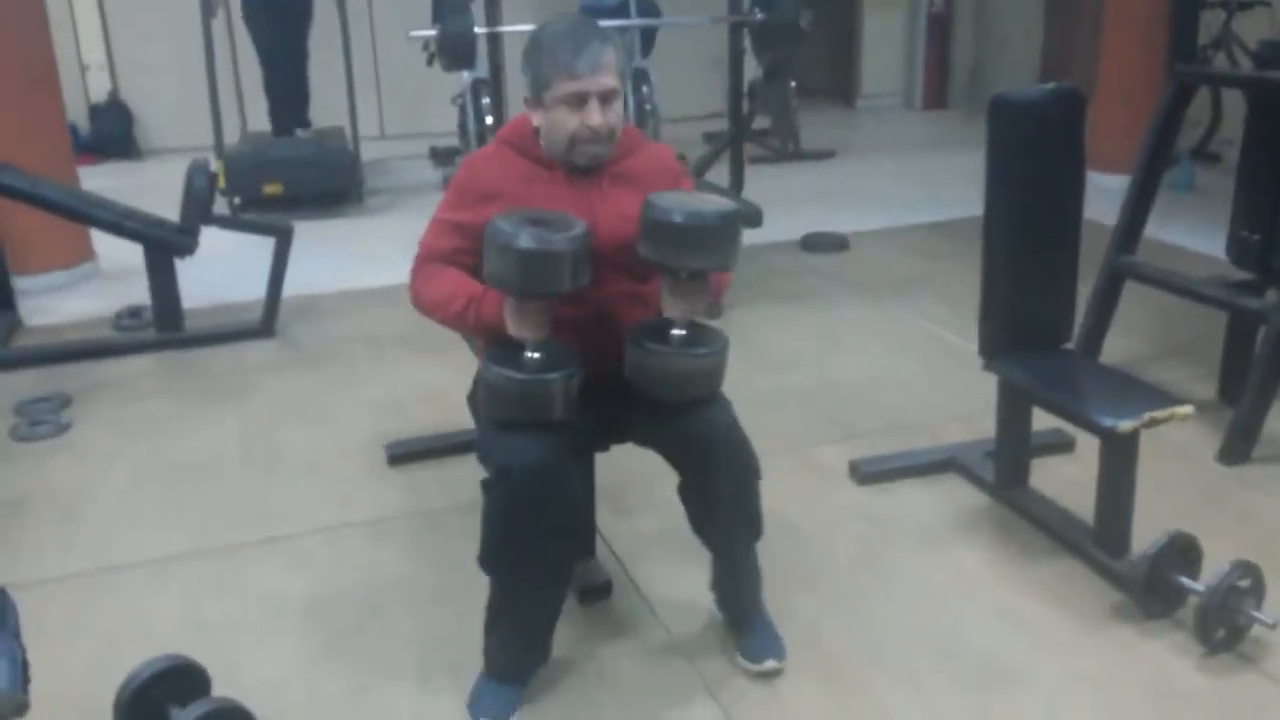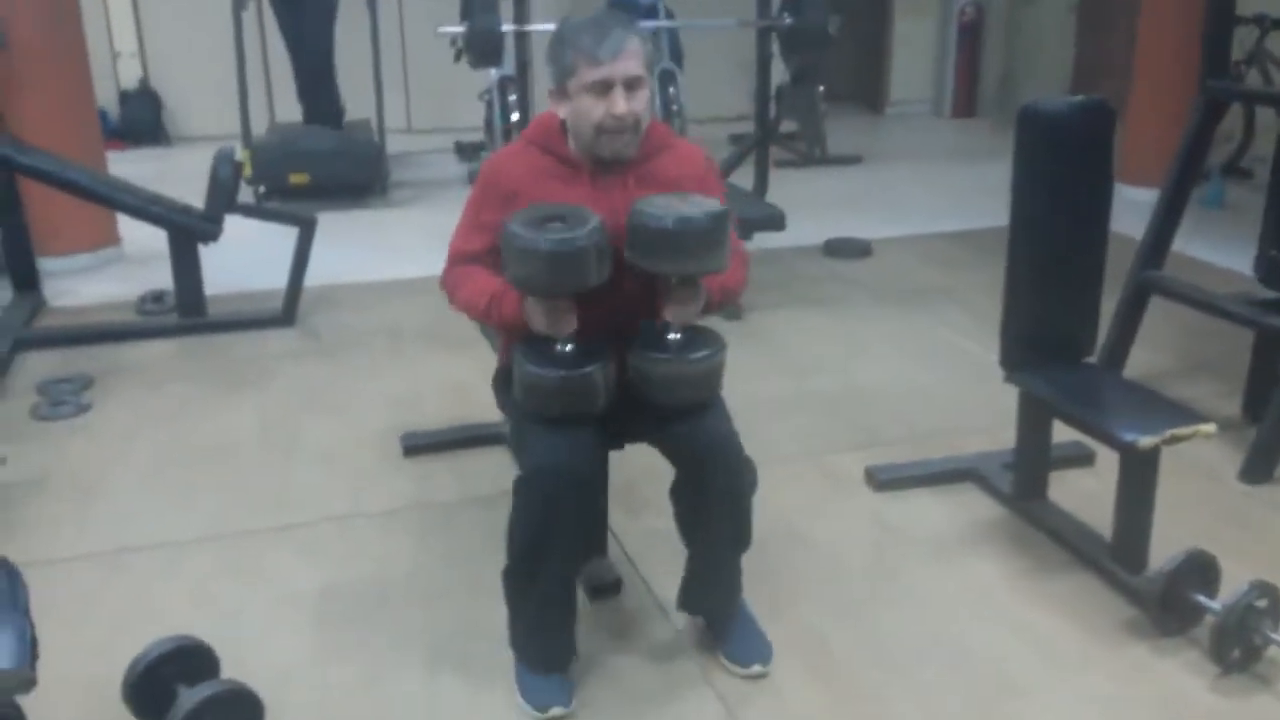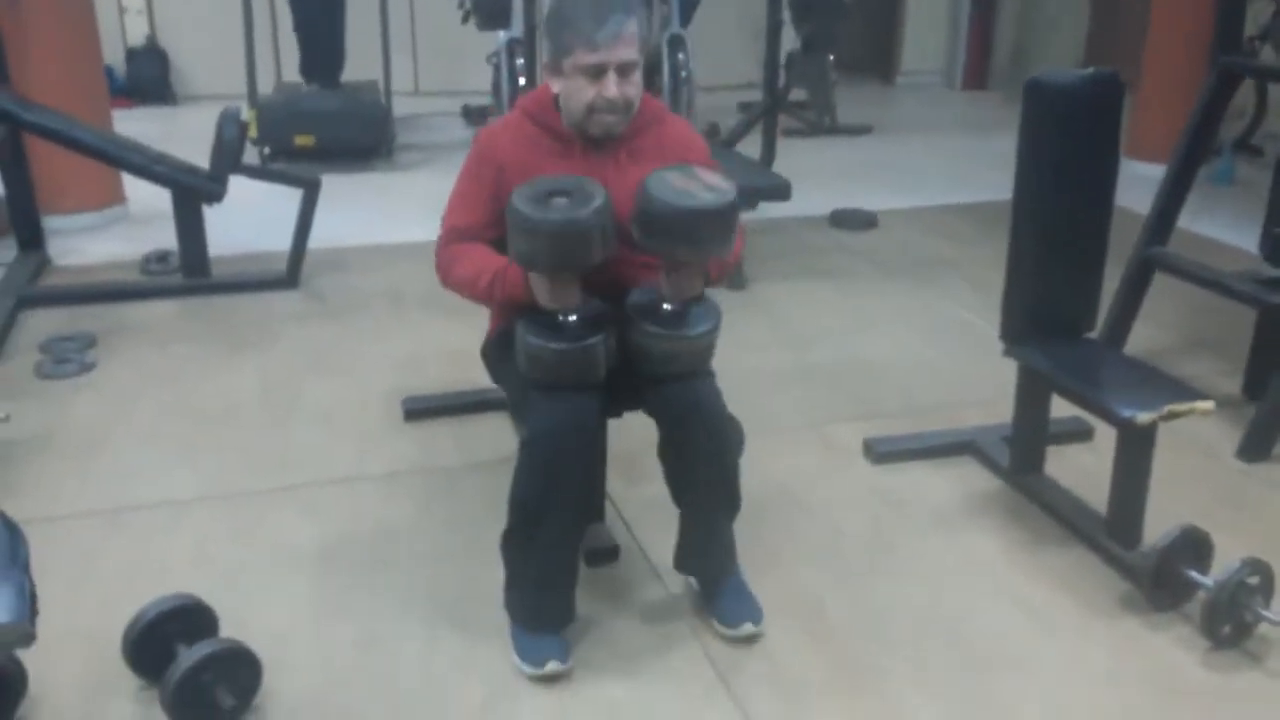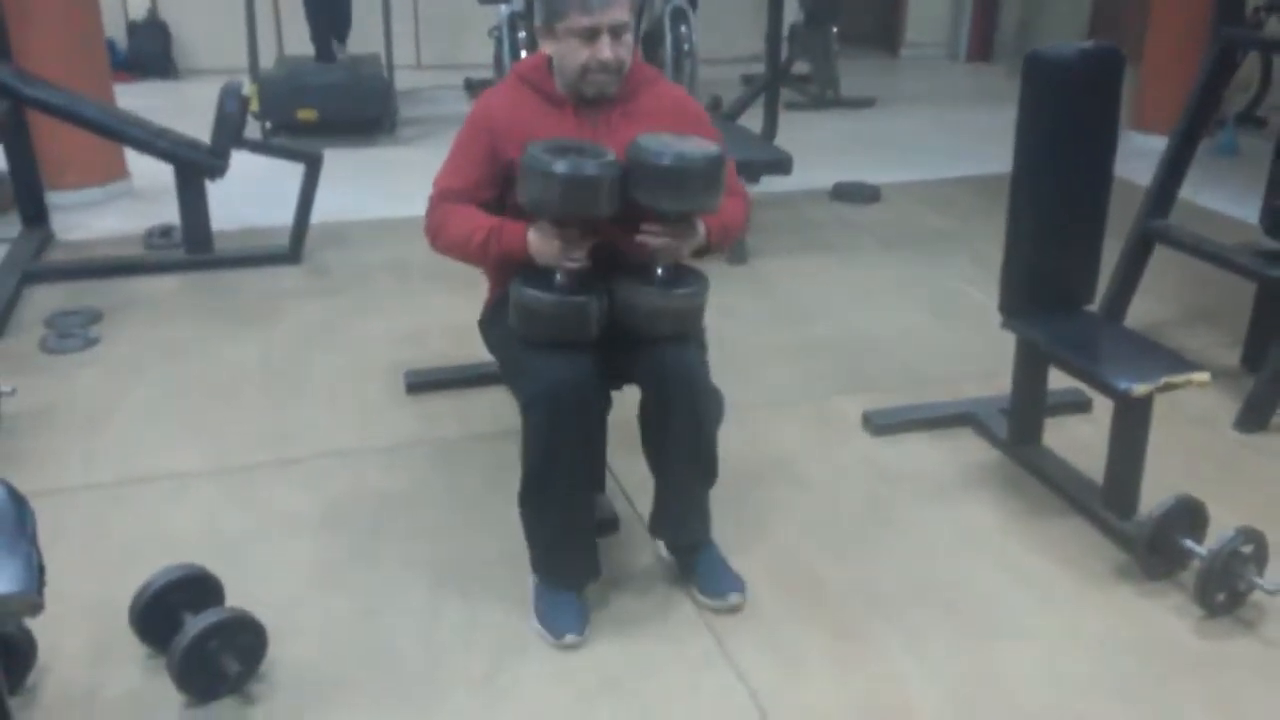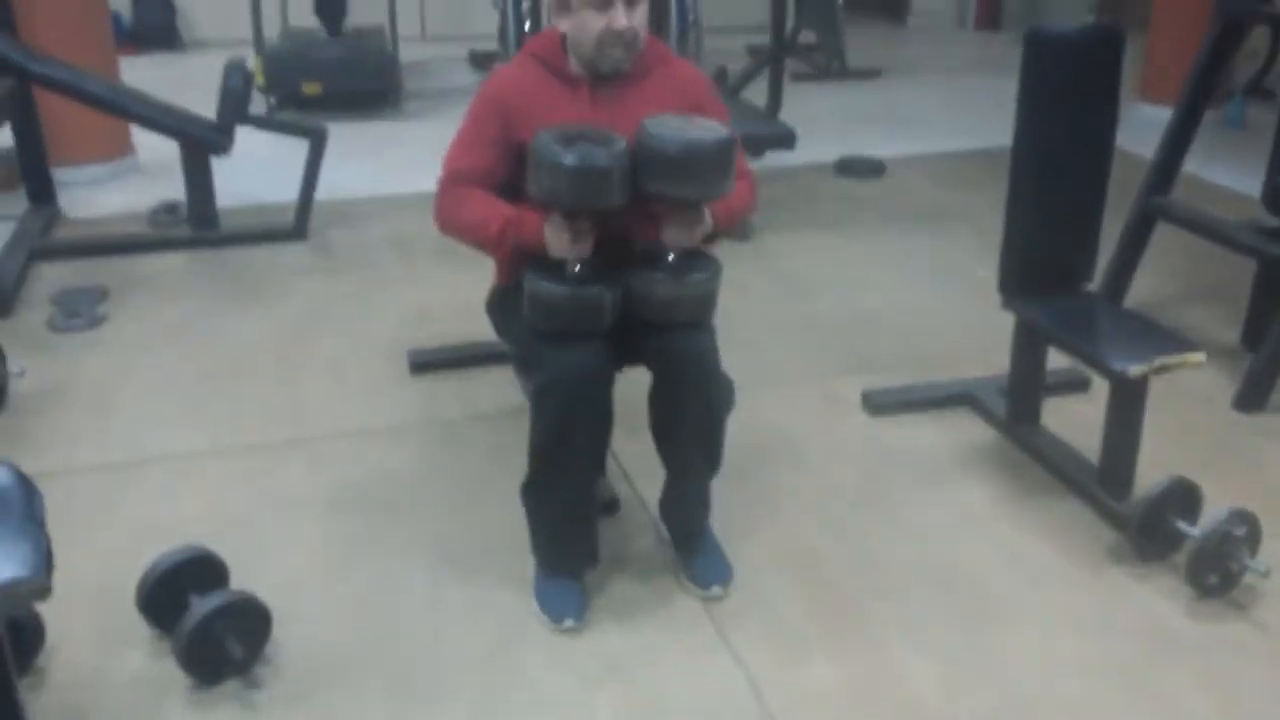
dt=0.4s
person 1, frame 1
left shoulder: (656, 165)
right shoulder: (489, 173)
right elbow: (430, 274)
left wrist: (696, 289)
right wrist: (494, 312)
left knee: (723, 448)
right knee: (526, 473)
left ankle: (742, 603)
right ankle: (508, 662)
person 1, frame 2
left shoulder: (686, 163)
right shoulder: (514, 168)
left elbow: (729, 257)
right elbow: (463, 270)
left wrist: (703, 290)
right wrist: (520, 308)
left knee: (717, 455)
right knee: (559, 470)
left ankle: (719, 604)
right ankle: (539, 649)
person 1, frame 3
left shoulder: (677, 140)
right shoulder: (505, 144)
right elbow: (456, 252)
left wrist: (699, 269)
right wrist: (525, 285)
left knee: (701, 412)
right knee: (561, 427)
left ankle: (714, 569)
right ankle: (537, 609)
person 1, frame 4
left shoulder: (672, 105)
right shoulder: (503, 109)
left elbow: (731, 201)
right elbow: (445, 215)
left wrist: (700, 232)
right wrist: (523, 240)
left knee: (684, 377)
right knee: (561, 387)
left ankle: (689, 539)
right ankle: (559, 569)
person 1, frame 5
left shoulder: (683, 83)
right shoulder: (514, 88)
left elbow: (736, 178)
right elbow: (457, 199)
left wrist: (705, 217)
right wrist: (537, 232)
left knee: (696, 363)
right knee: (572, 375)
left ankle: (689, 522)
right ankle: (560, 554)
